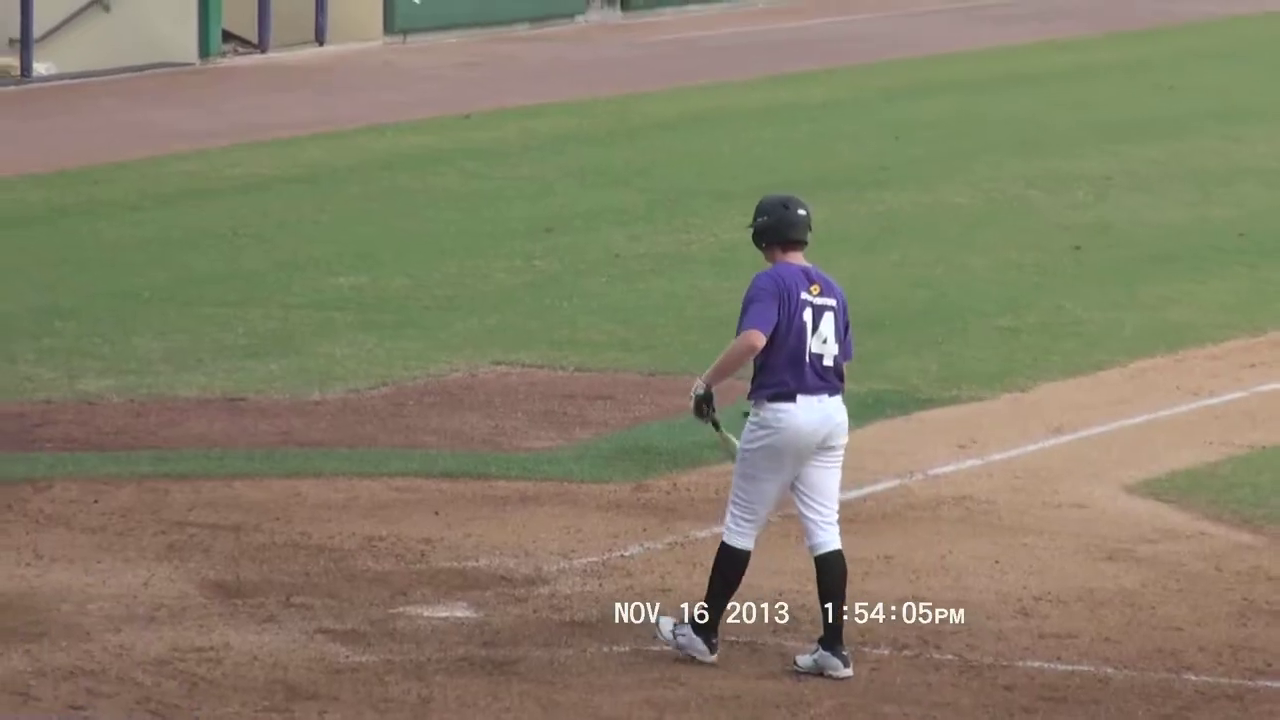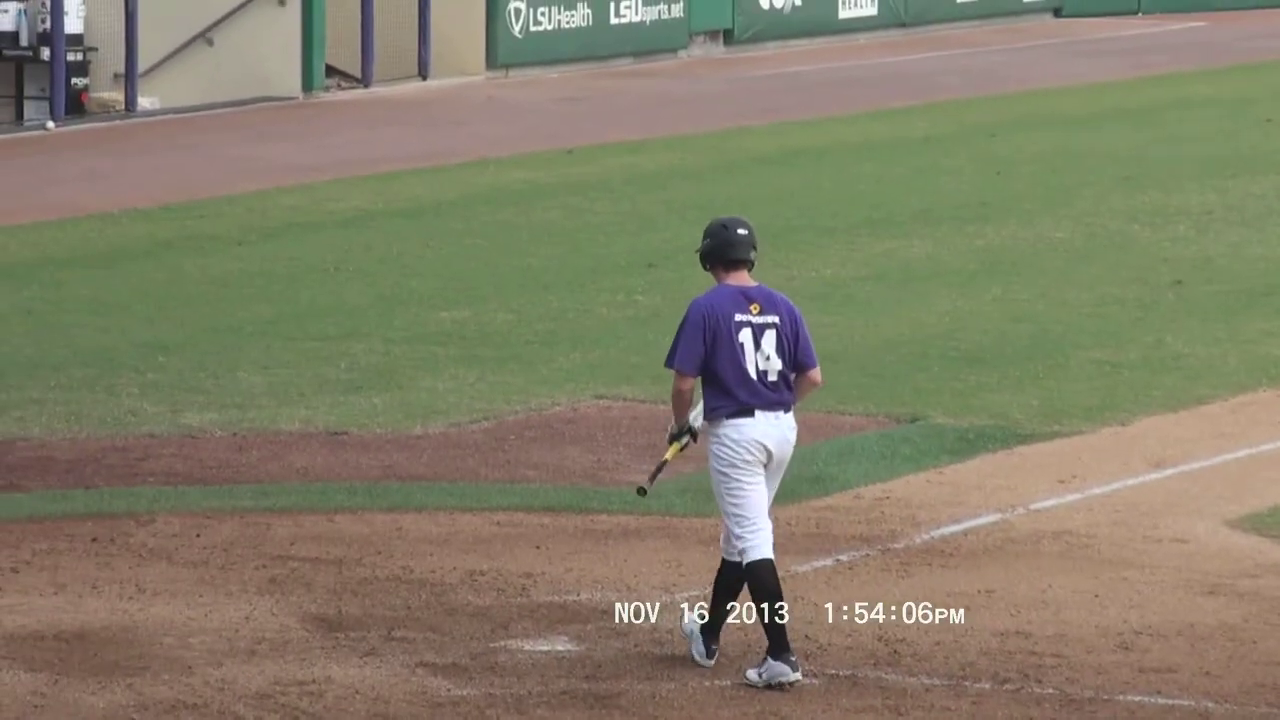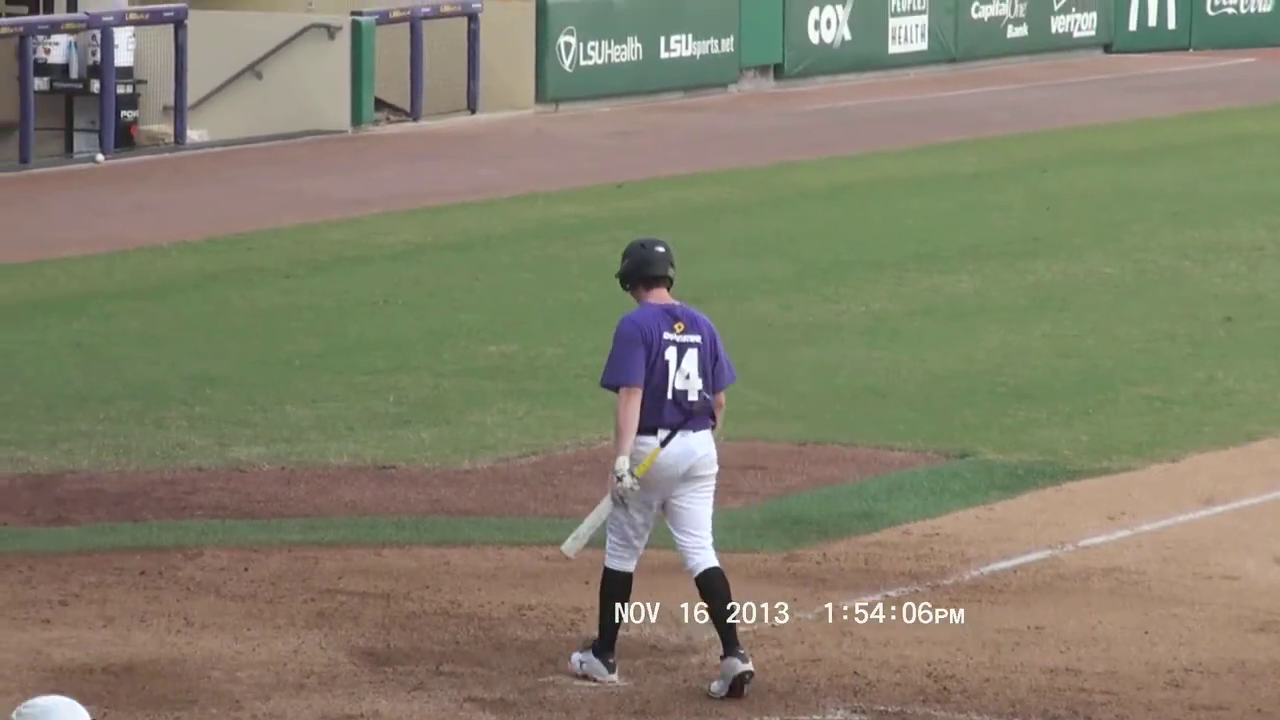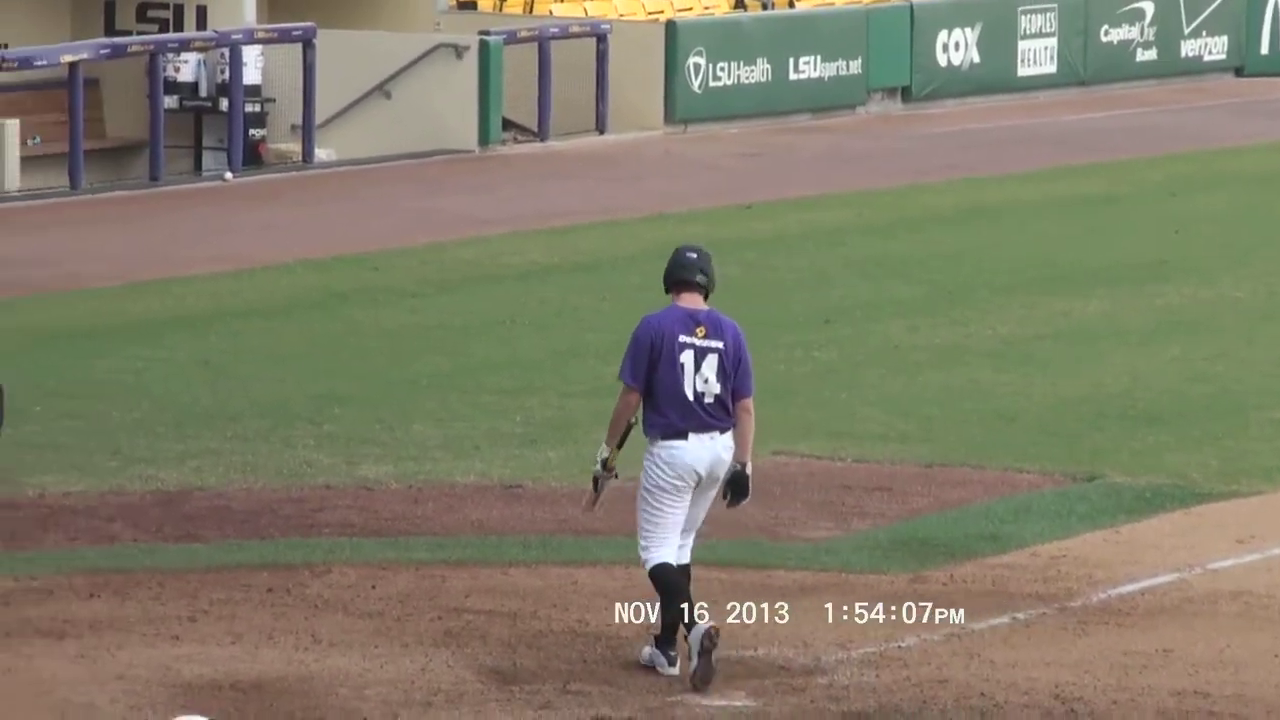
dt=0.7s
person 1, frame 1
left shoulder: (770, 281)
right shoulder: (832, 289)
left elbow: (752, 341)
right elbow: (841, 365)
left wrist: (706, 383)
left hip: (781, 416)
right hip: (832, 414)
left knee: (742, 526)
right knee: (824, 530)
left ankle: (702, 632)
right ankle: (834, 648)
person 1, frame 2
left shoulder: (705, 307)
right shoulder: (783, 306)
left elbow: (684, 384)
right elbow: (812, 377)
left wrist: (680, 424)
left hip: (736, 433)
right hip: (782, 429)
left knee: (753, 544)
right knee: (739, 532)
left ankle: (780, 654)
right ankle: (708, 635)
person 1, frame 3
left shoulder: (635, 324)
right shoulder: (701, 325)
left elbow: (630, 395)
right elbow: (718, 399)
left wrist: (621, 459)
left hip: (651, 450)
right hip: (699, 448)
left knee: (622, 551)
right knee: (700, 553)
left ankle: (603, 655)
right ankle: (734, 653)
person 1, frame 4
left shoulder: (654, 326)
right shoulder: (730, 331)
left elbow: (630, 398)
right elbow: (745, 408)
left wrist: (607, 447)
right wrist: (742, 466)
left hip: (671, 451)
right hip: (718, 451)
left knee: (657, 555)
right knee: (680, 547)
left ankle: (696, 624)
right ankle: (665, 647)
